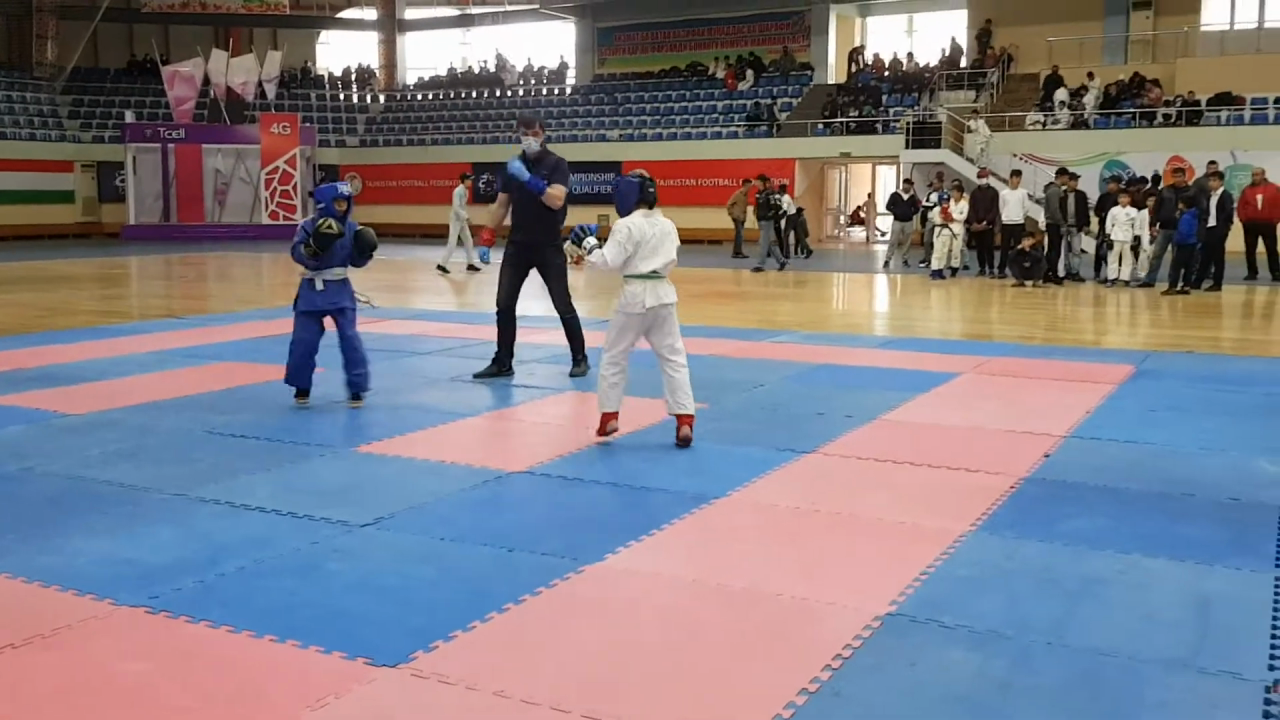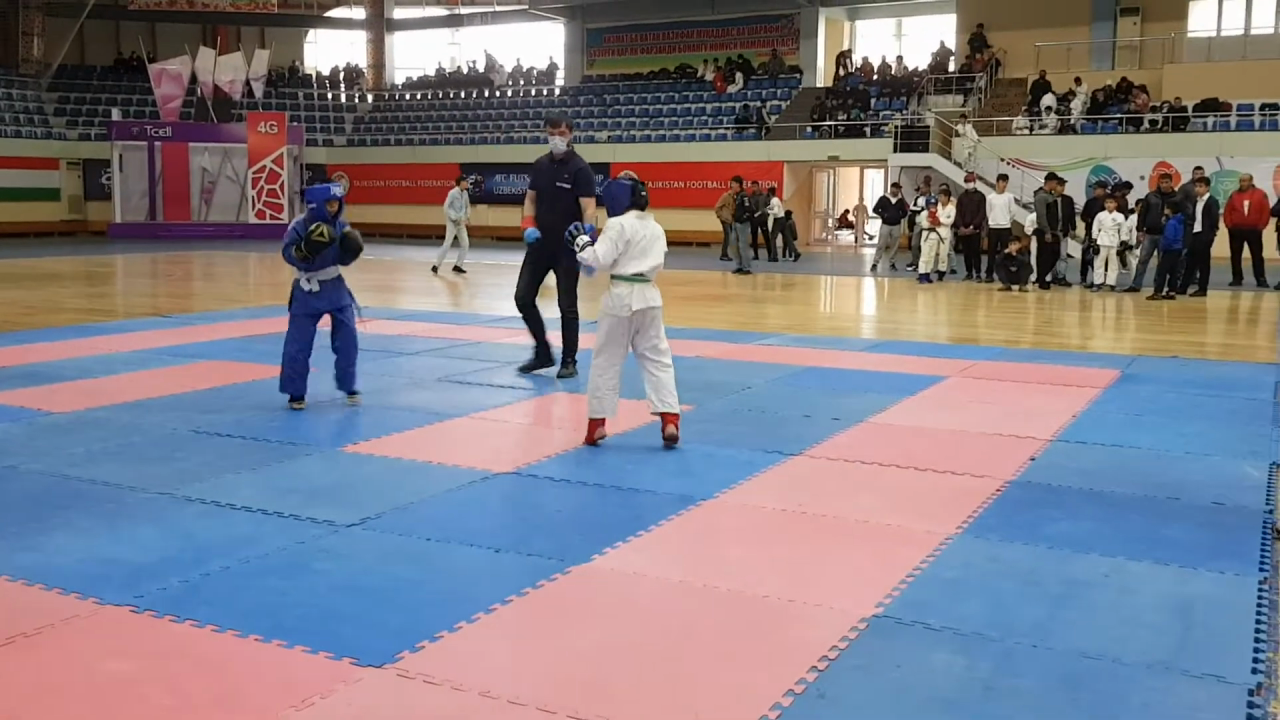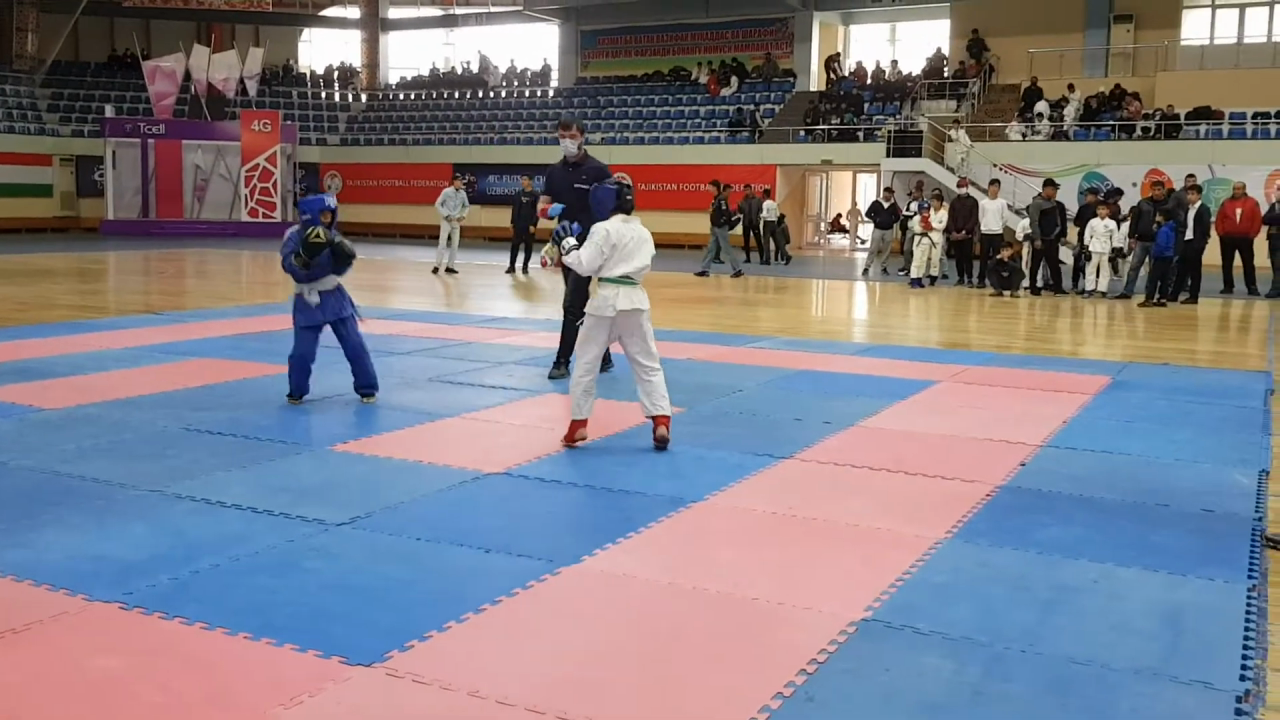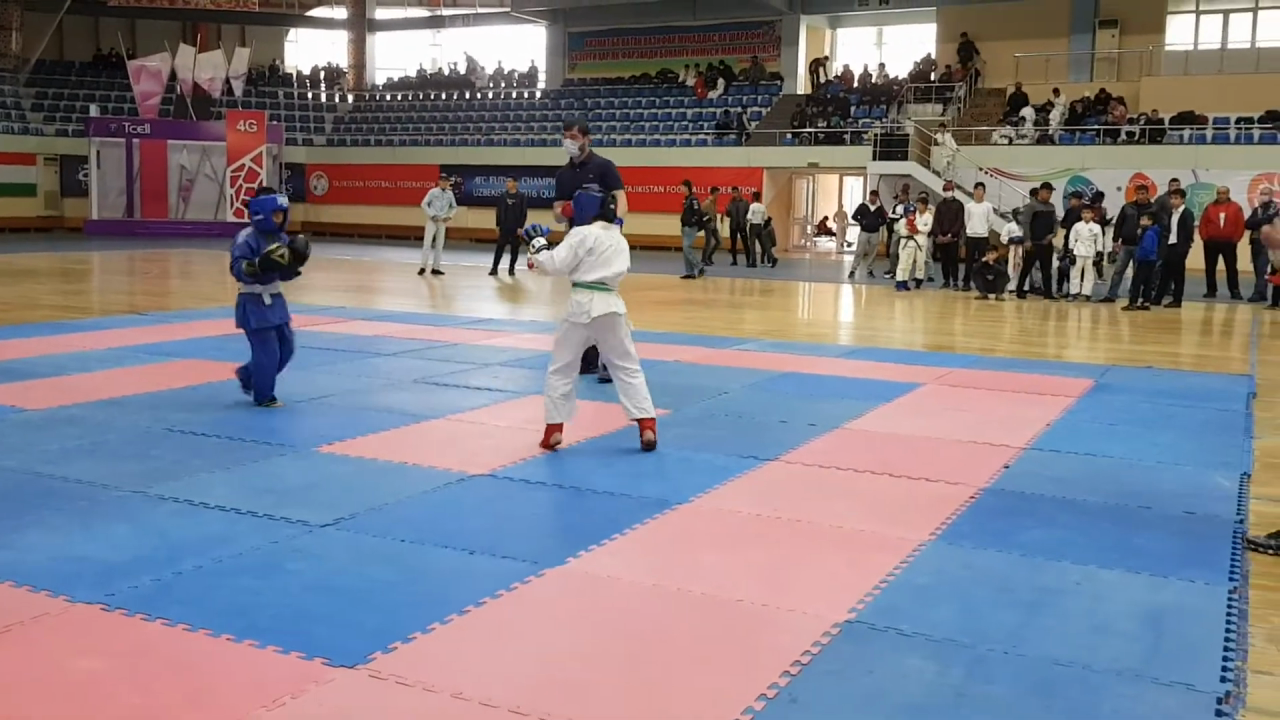
dt=0.3s
person 1, frame 1
left shoulder: (626, 226)
right shoulder: (668, 226)
left elbow: (609, 261)
left wrist: (587, 243)
left hip: (634, 296)
right hip: (663, 294)
left knee: (614, 357)
right knee: (673, 358)
left ankle: (609, 417)
right ankle: (684, 421)
person 1, frame 2
left shoulder: (618, 225)
right shoulder: (656, 228)
left elbow: (599, 259)
left wrist: (581, 241)
left hip: (620, 298)
right hip: (648, 297)
left knee: (604, 361)
right knee: (658, 360)
left ankle: (597, 423)
right ankle: (669, 421)
person 1, frame 3
left shoulder: (604, 230)
right shoulder: (643, 232)
left elbow: (584, 266)
left wrist: (567, 245)
left hip: (607, 300)
right hip: (636, 300)
left knee: (587, 362)
right knee: (647, 363)
left ankle: (578, 424)
right ankle: (661, 422)
person 1, frame 4
left shoulder: (582, 235)
right shoulder: (620, 240)
left elbow: (554, 264)
left wrist: (538, 245)
left hip: (582, 306)
right hip: (611, 306)
left knee: (561, 368)
right knee: (628, 366)
left ankle: (554, 430)
right ankle: (647, 427)
person 2, frame 1
left shoulder: (556, 164)
right shoulder: (511, 167)
left elbow: (557, 200)
right elbow: (502, 204)
left wrist: (527, 178)
right wrist: (487, 239)
left hip: (549, 245)
right hip: (518, 245)
left knee: (562, 304)
right knee: (504, 304)
left ankle: (579, 358)
right ankle: (502, 363)
person 2, frame 2
left shoulder: (580, 168)
right shoulder: (540, 165)
left elbow: (589, 210)
right wrist: (528, 225)
left hip: (567, 246)
right hip: (539, 243)
left knee: (567, 305)
right knee: (523, 299)
left ankle: (569, 361)
right ankle: (541, 352)
person 2, frame 3
left shoulder: (598, 170)
right shoulder: (554, 171)
right elbow: (541, 205)
right wrist: (549, 210)
left knee: (572, 305)
right knee: (577, 307)
left ankle: (562, 361)
right ankle: (602, 356)
person 2, frame 4
left shoulder: (603, 167)
right shoulder: (563, 174)
left elbow: (620, 201)
right elbow: (557, 211)
right wrist: (568, 211)
right ankle: (589, 359)
person 3, frame 1
left shoulder: (350, 227)
right shoulder: (309, 225)
left elbow: (357, 260)
right elbow: (299, 255)
left wrist: (365, 250)
right wrist: (316, 243)
left hip: (340, 288)
right hip: (313, 289)
left knee: (350, 339)
right knee: (304, 340)
left ankle: (357, 389)
right ankle: (302, 387)
person 3, frame 2
left shoulder: (340, 224)
right shoulder: (300, 226)
left elbow: (343, 259)
right elbow: (290, 255)
left wrist: (351, 249)
right wrist: (308, 247)
left hip: (334, 286)
right hip: (307, 290)
left knee: (347, 337)
right knee: (299, 341)
left ankle: (348, 386)
right ankle: (295, 393)
person 3, frame 3
left shoulder: (331, 235)
right shoulder: (294, 236)
left elbow: (338, 269)
right elbow: (290, 267)
left wrist: (344, 257)
right wrist: (307, 253)
left hip: (335, 296)
right hip: (309, 302)
left knee: (354, 343)
right knee: (303, 350)
left ankle: (366, 388)
right ankle: (296, 391)
person 3, frame 4
left shoulder: (280, 238)
right shoulder: (247, 239)
right elbow: (238, 270)
left wrist: (295, 263)
right wrist: (261, 264)
left hip: (274, 300)
right hip: (253, 303)
left knee: (286, 348)
right knee: (267, 352)
left ankle: (248, 376)
right ankle: (263, 395)
